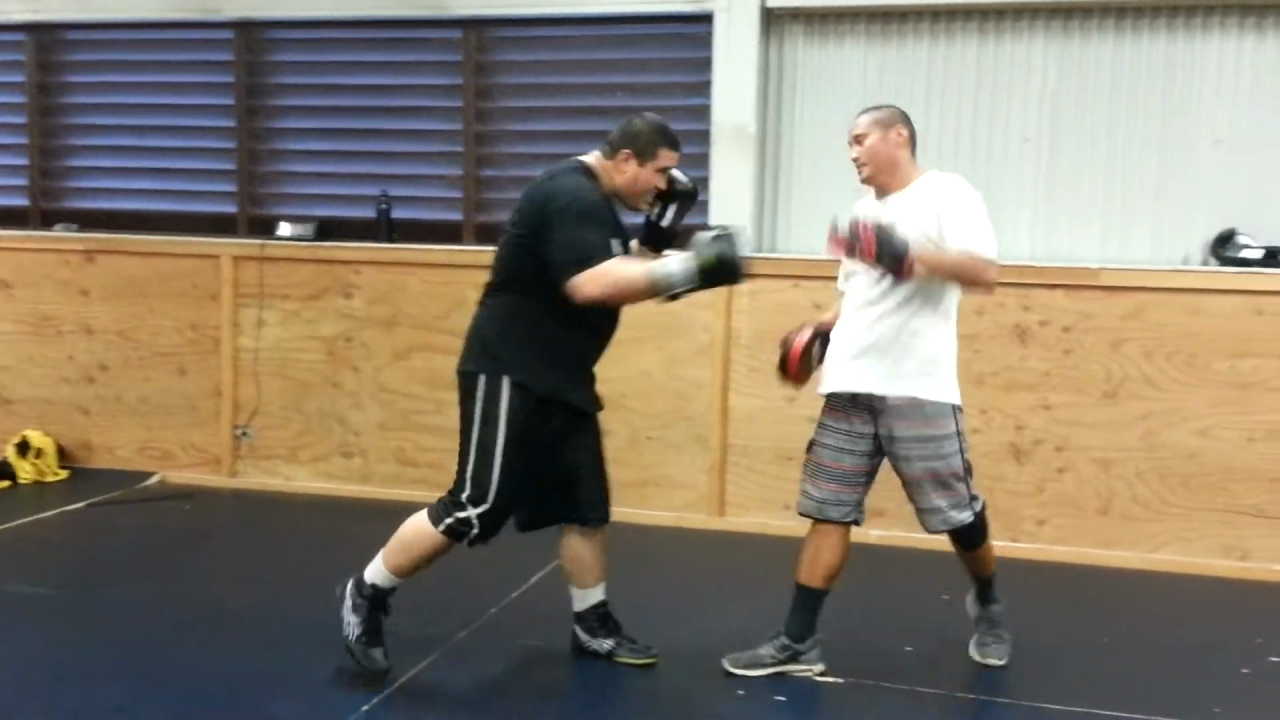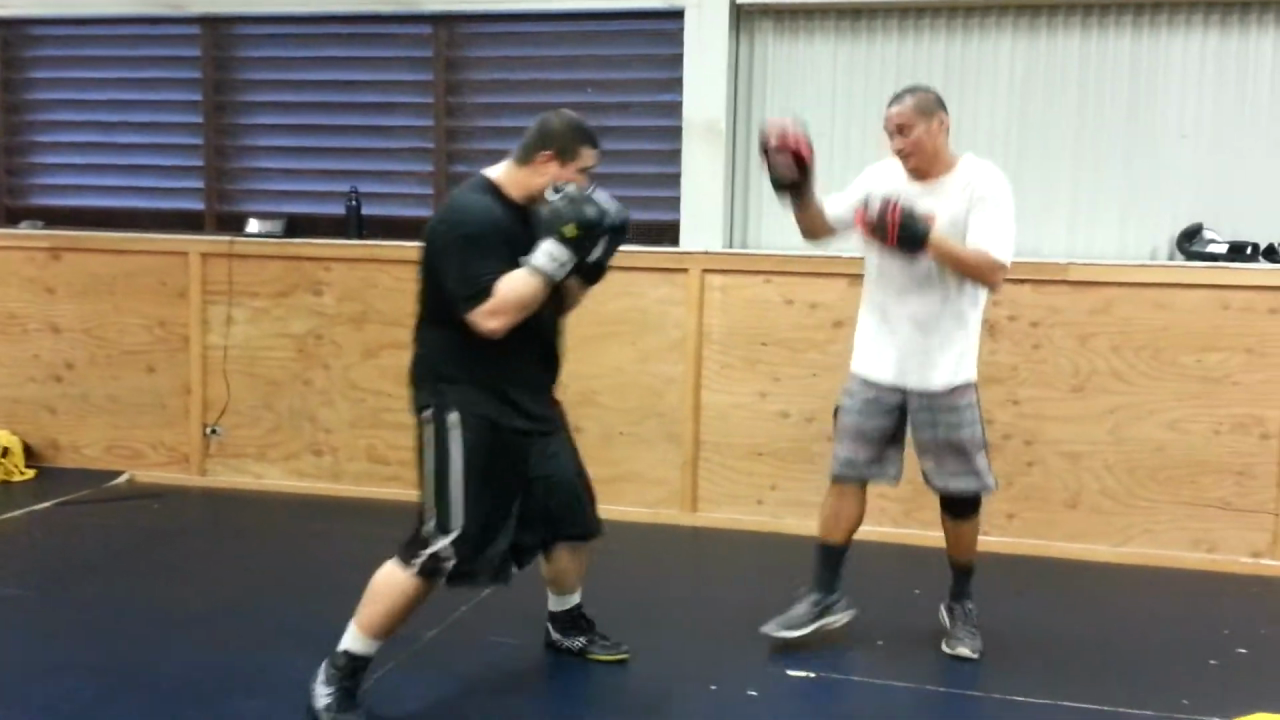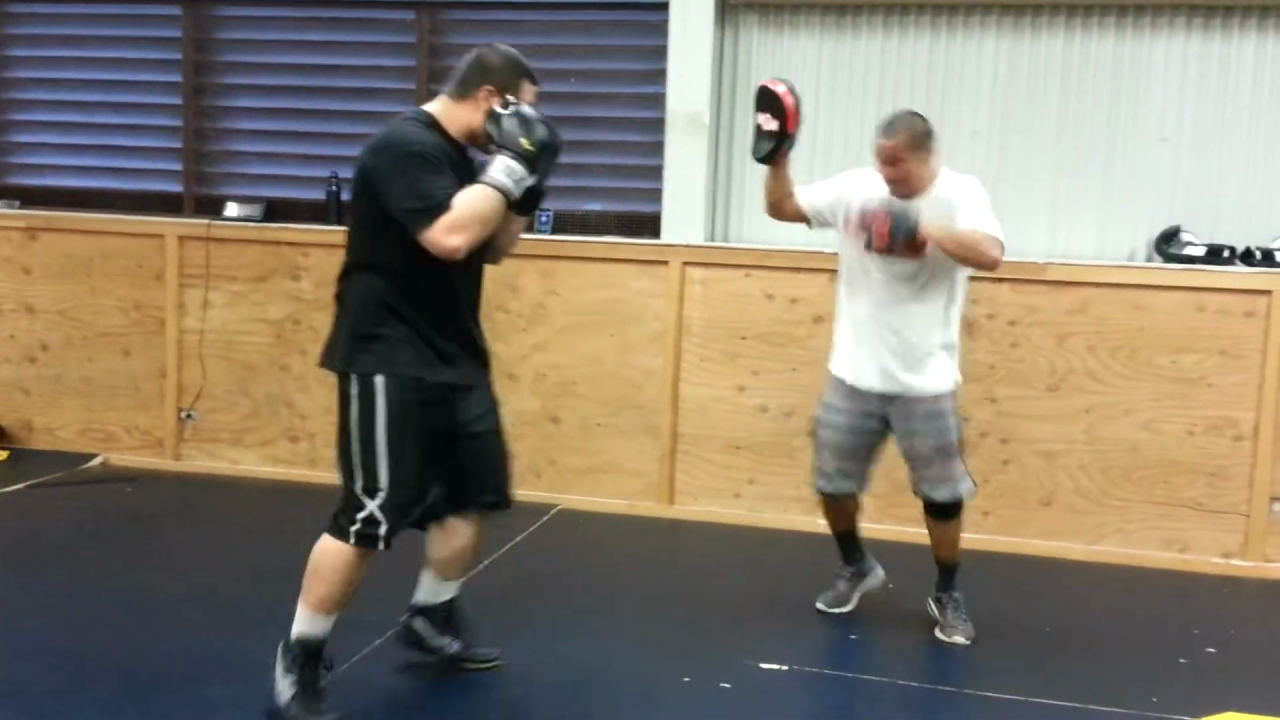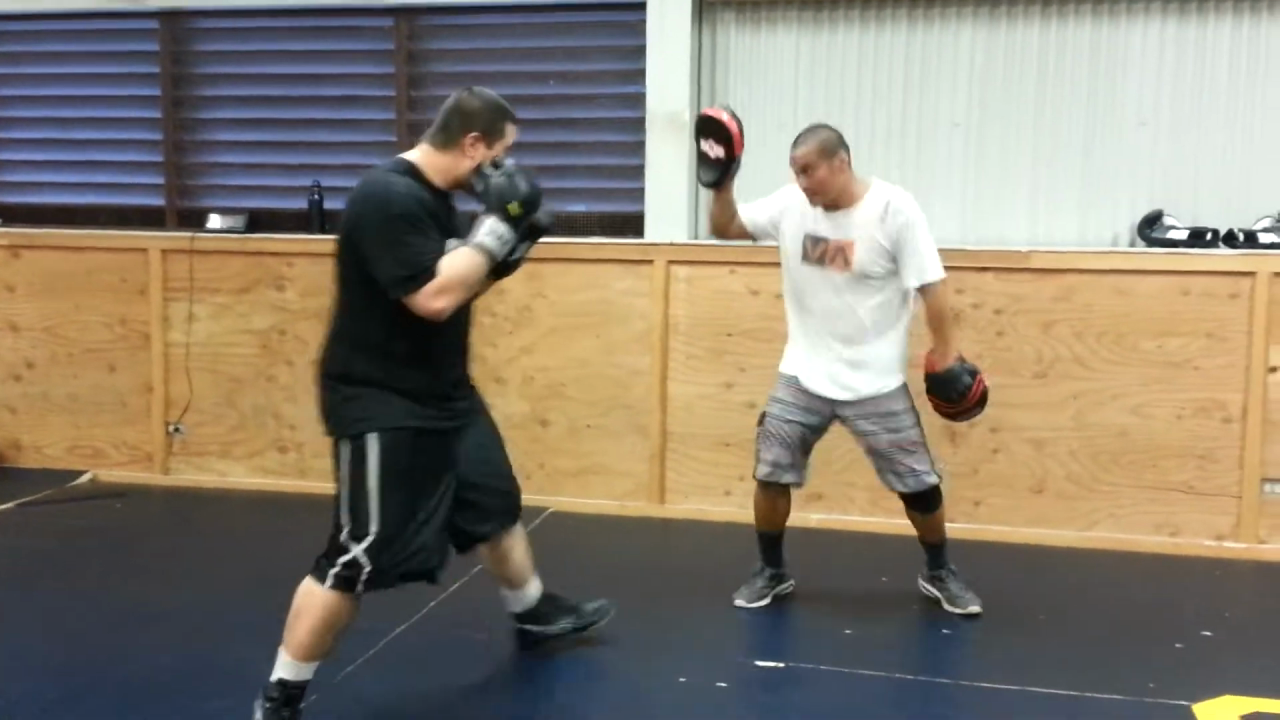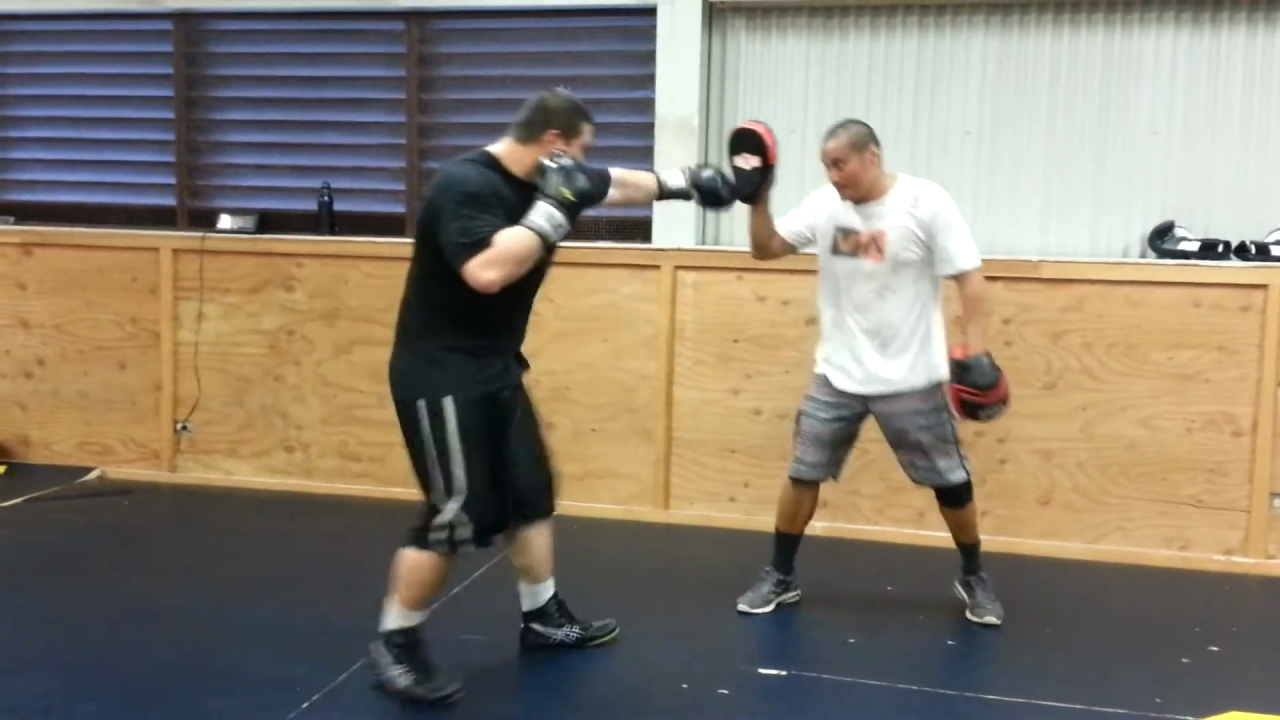
dt=0.3s
person 1, frame 1
left shoulder: (603, 203)
right shoulder: (567, 196)
left elbow: (623, 272)
right elbow: (591, 285)
left wrist: (663, 227)
right wrist: (689, 268)
left hip: (560, 378)
right hip: (512, 374)
left knee: (584, 506)
right knee: (473, 510)
left ankle: (592, 624)
right ankle: (367, 595)
person 1, frame 2
left shoulder: (526, 215)
right shoulder: (469, 217)
left elbow: (556, 304)
right elbow: (492, 315)
left wrist: (590, 256)
right wrist: (558, 246)
left hip: (527, 403)
right hip: (465, 407)
left knee: (569, 517)
right knee: (440, 549)
left ankle: (566, 624)
person 1, frame 3
left shoulder: (458, 153)
right shoulder: (402, 147)
left elbow: (494, 247)
right elbow: (451, 237)
left wrist: (525, 187)
right wrist: (511, 165)
left hip: (454, 354)
right hip: (388, 360)
left knee: (472, 493)
right knee: (369, 516)
left ankle: (430, 618)
right ankle: (300, 656)
person 1, frame 4
left shoulder: (436, 196)
right shoulder: (388, 199)
right elbow: (435, 296)
left wrist: (509, 243)
right wrist: (497, 223)
left hip: (443, 395)
right hip: (382, 408)
left knee: (496, 507)
right knee: (355, 560)
left ankle: (535, 613)
person 1, frame 5
left shoulder: (541, 178)
right shoulder: (463, 186)
left elbow: (610, 185)
right elbow: (488, 272)
left wrist: (684, 184)
right wrist: (555, 207)
left hip: (494, 371)
right hip: (440, 378)
left knee: (528, 497)
right knee: (452, 519)
left ankle: (542, 616)
right ankle: (396, 643)
person 2, frame 1
left shoulder: (949, 194)
right shoulder: (863, 211)
left elbow: (985, 271)
left wrist: (907, 255)
right wrist: (824, 328)
left hip: (918, 389)
right hip: (850, 388)
left knee: (958, 516)
right knee: (828, 512)
left ankle: (987, 608)
right ankle: (797, 642)
person 2, frame 2
left shoulder: (984, 183)
right shoulder: (878, 178)
left elbow: (992, 272)
right elbow: (816, 228)
left wrist: (925, 237)
right wrist: (798, 192)
left hip: (943, 368)
right hip: (875, 361)
left knee: (961, 490)
right knee: (847, 474)
left ankle: (960, 604)
right ankle: (822, 597)
person 2, frame 3
left shoulder: (961, 194)
right shoulder: (855, 187)
left elbow: (990, 255)
right elbow: (782, 208)
left wrist: (916, 231)
right wrist: (777, 156)
left hip: (924, 379)
right hip: (855, 372)
left knee: (943, 494)
right knee: (833, 484)
left ankle: (947, 595)
right ankle: (856, 567)
person 2, frame 4
left shoulder: (896, 209)
right shoulder: (791, 204)
left elbow: (931, 287)
right elbow: (726, 228)
left wrist: (946, 355)
right wrist: (719, 180)
left hip: (875, 382)
right hip: (803, 376)
left knee: (918, 484)
right knee: (773, 476)
left ankle: (940, 573)
right ankle: (771, 571)
person 2, frame 5
left shoulder: (926, 203)
right shoulder: (824, 204)
left elbow: (968, 276)
right elbow: (766, 247)
left wrist: (975, 348)
right wrist: (758, 196)
left hip: (910, 379)
right hip: (837, 375)
left knee: (949, 480)
right knee: (803, 473)
left ankle: (974, 579)
right ankle: (780, 577)
